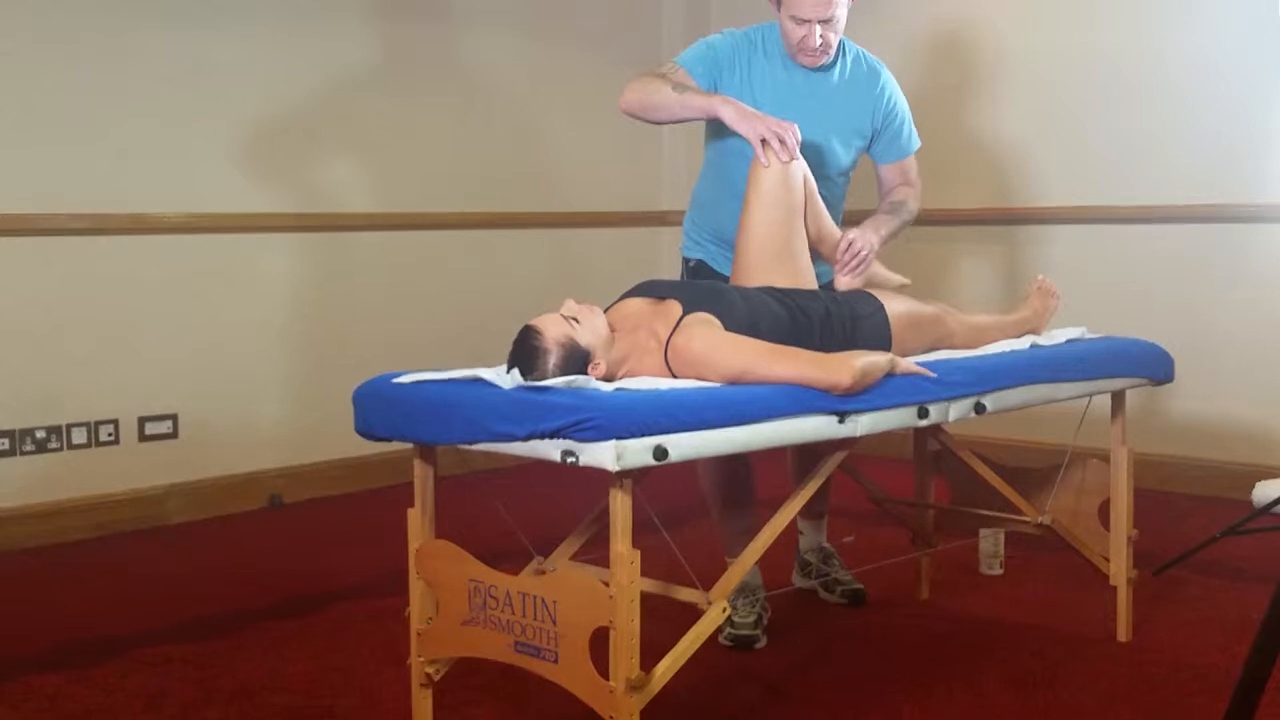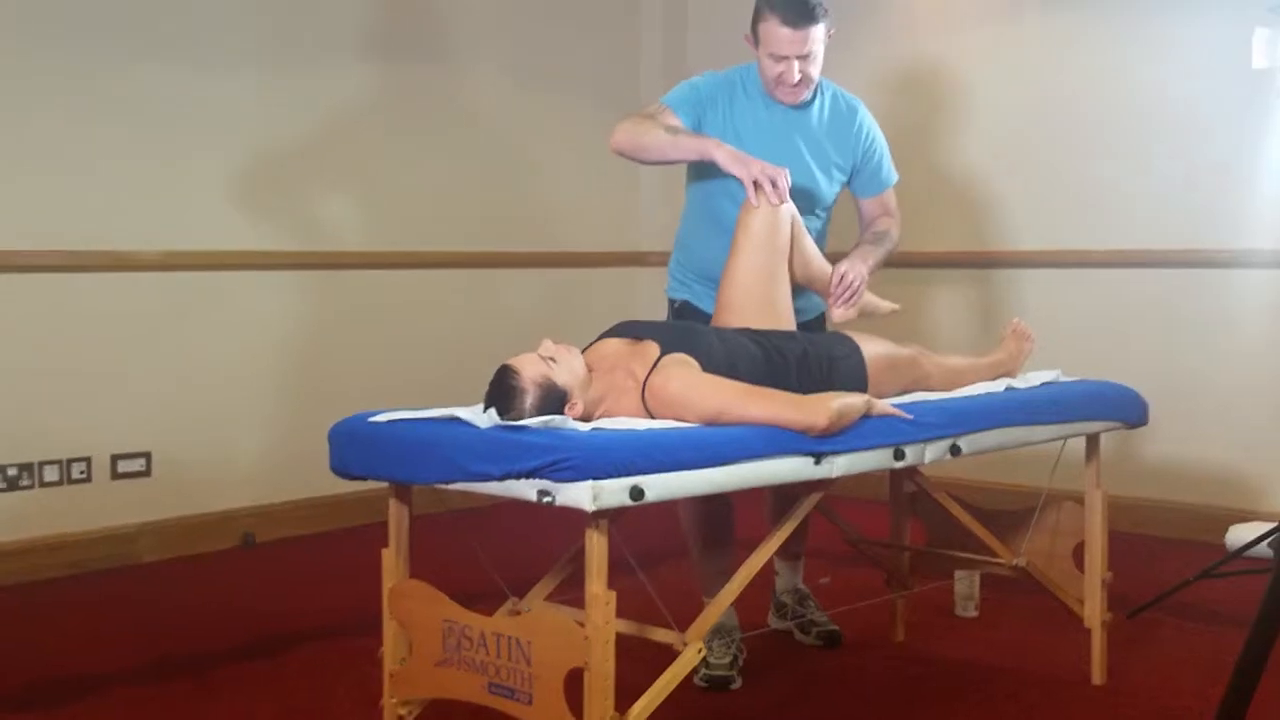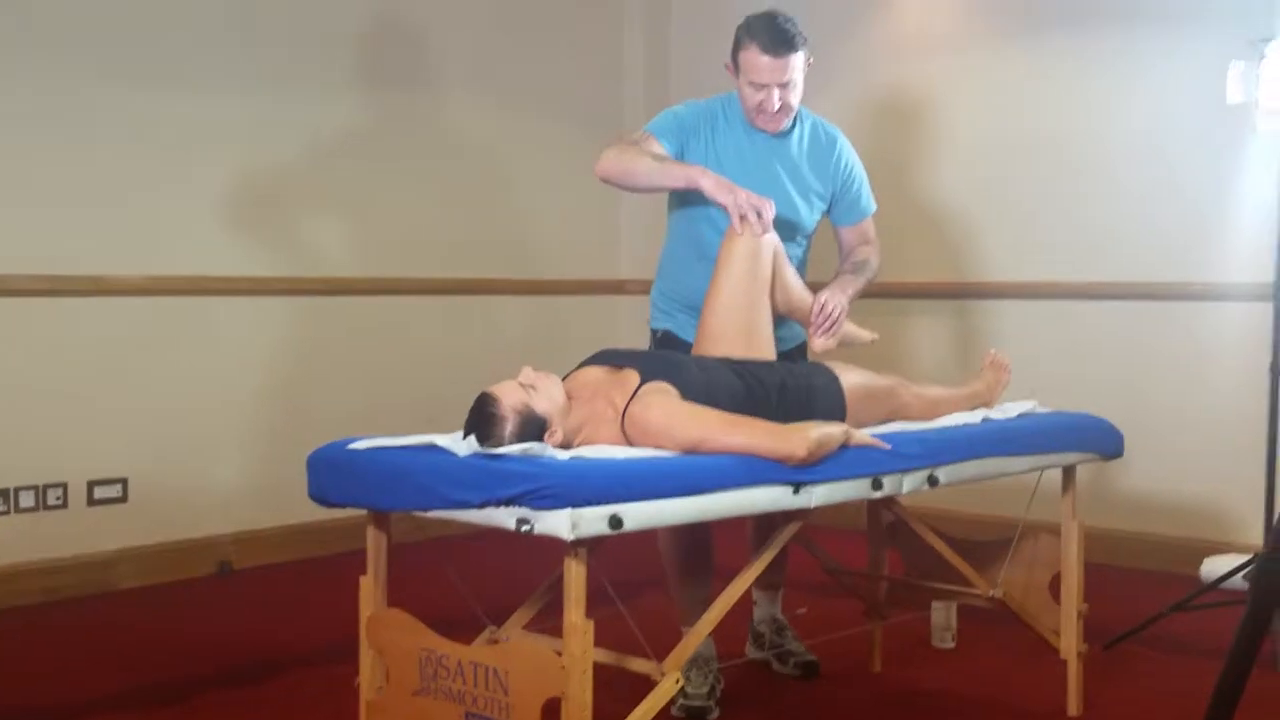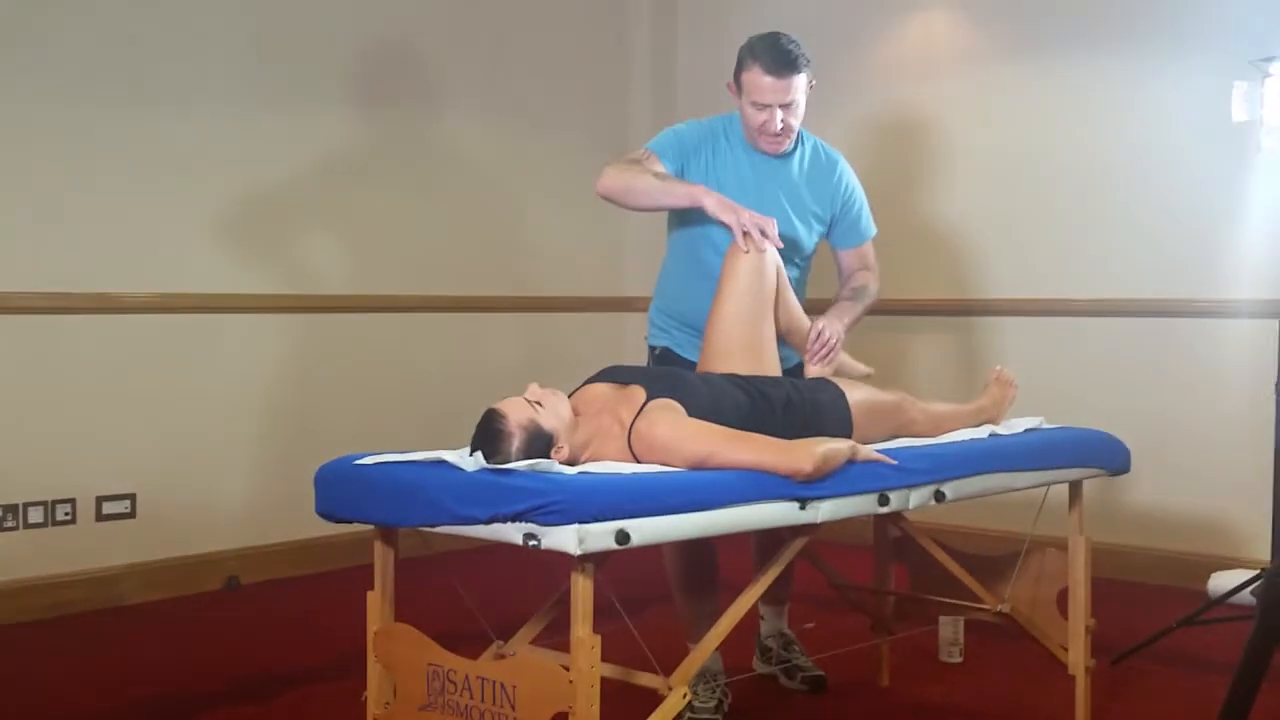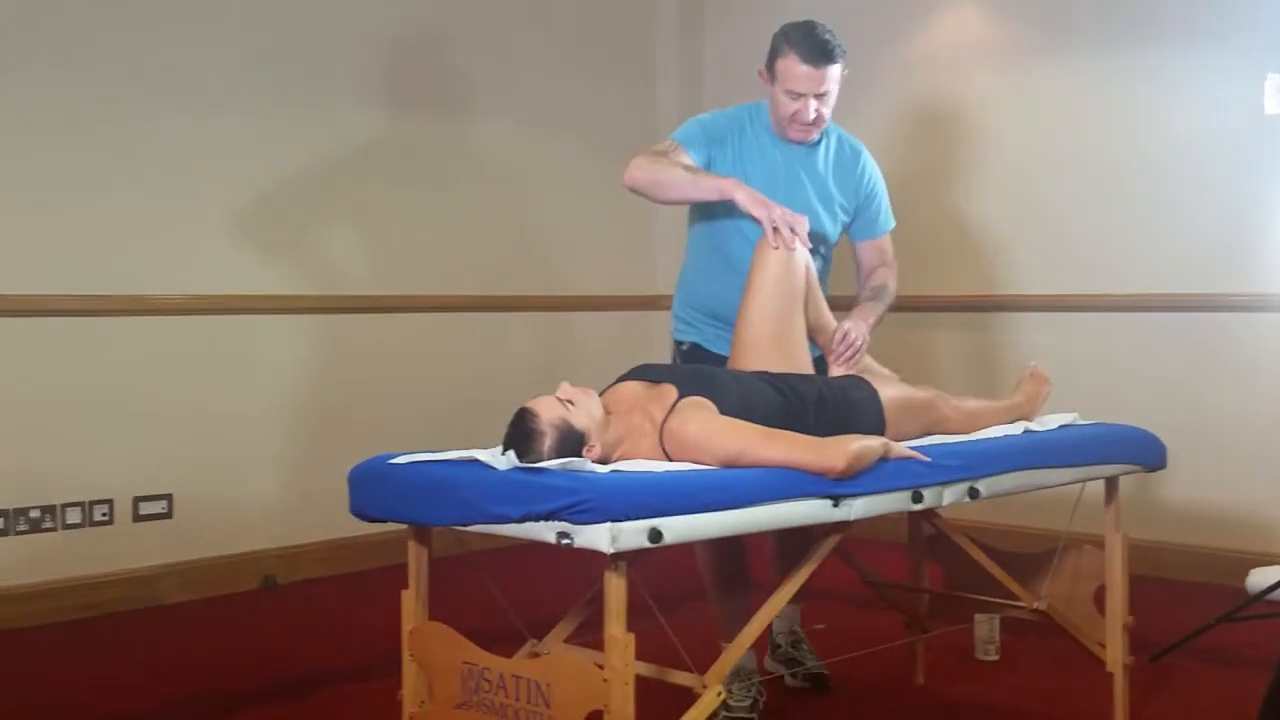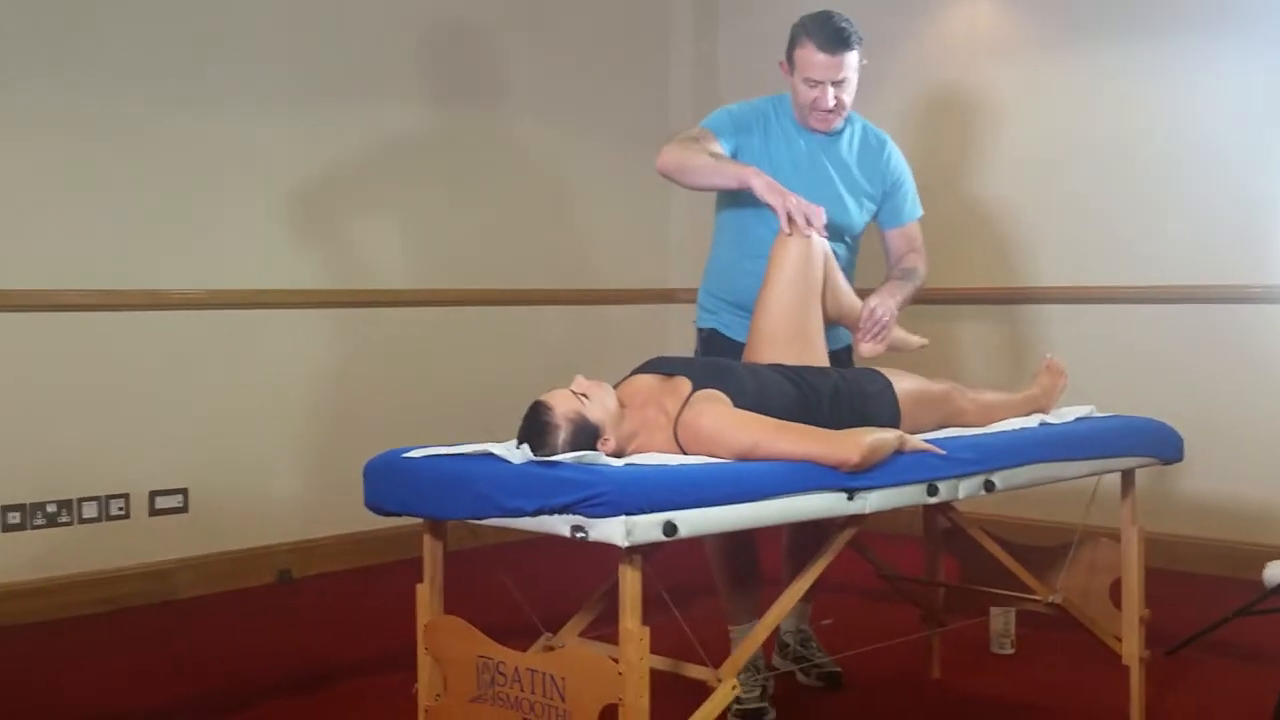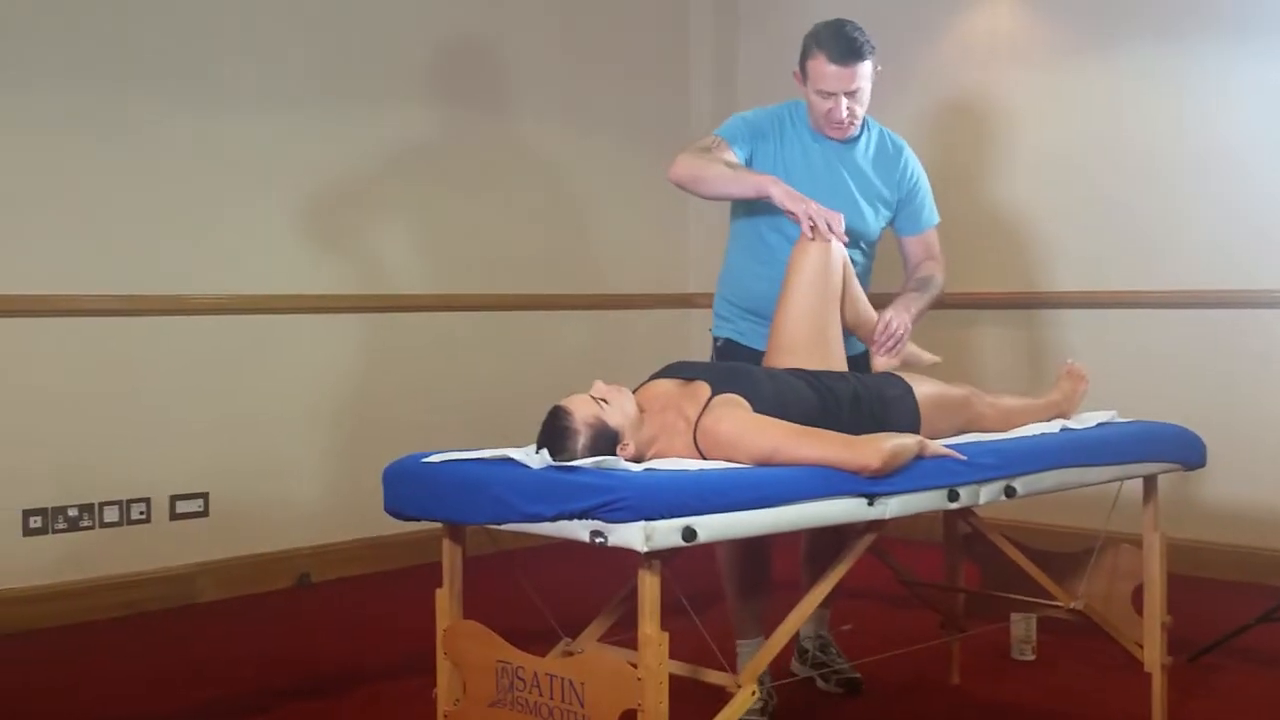
dt=0.3s
person 1, frame 1
left shoulder: (874, 84)
right shoulder: (731, 52)
left elbow: (904, 187)
right elbow: (635, 97)
left wrist: (874, 230)
right wrist: (728, 107)
left hip: (813, 277)
right hip: (719, 269)
left ankle: (814, 548)
right ankle: (742, 574)
person 1, frame 2
left shoulder: (851, 120)
right shoulder: (712, 94)
left elbow: (884, 218)
right elbow: (626, 137)
left wrist: (861, 259)
right wrist: (720, 150)
left hip: (798, 315)
right hip: (704, 309)
left ankle: (789, 588)
person 1, frame 3
left shoulder: (830, 149)
right shoulder: (693, 122)
left elbow: (864, 246)
right elbow: (611, 164)
left wrist: (840, 290)
right wrist: (705, 178)
left hip: (778, 345)
right hip: (686, 339)
left ankle: (767, 618)
person 1, frame 4
left shoulder: (831, 172)
right shoulder: (694, 142)
left elbow: (863, 272)
right elbow: (612, 182)
left wrist: (837, 318)
right wrist: (709, 198)
left hip: (776, 363)
right hip: (684, 357)
left ankle: (775, 635)
person 1, frame 5
left shoulder: (855, 164)
right shoulder: (720, 131)
left elbow: (880, 268)
right elbow: (639, 173)
left wrist: (861, 320)
right wrist: (739, 192)
left hip: (801, 355)
right hip: (710, 350)
left ankle: (786, 630)
person 1, frame 6
left shoulder: (880, 153)
right shoulder: (745, 122)
left elbow: (911, 254)
right elbow: (672, 159)
left wrist: (890, 295)
right wrist: (759, 180)
left hip: (825, 345)
right hip: (732, 337)
left ankle: (795, 628)
right ankle: (744, 640)
person 1, frame 7
left shoulder: (896, 159)
right shoulder: (760, 130)
left elbow: (929, 262)
right elbow: (685, 169)
left wrist: (905, 306)
right wrist: (778, 189)
left hip: (841, 354)
right hip: (748, 346)
left ankle: (815, 635)
person 2, frame 1
left shoulder: (617, 324)
right shoulder: (690, 348)
right elbow: (842, 373)
right wrist: (890, 361)
left hip: (763, 302)
right hip: (843, 322)
left knee: (780, 158)
right knee: (945, 321)
left ankle: (836, 251)
right ankle: (1024, 320)
person 2, frame 2
left shoulder: (593, 363)
right shoulder: (668, 388)
right elbow: (818, 414)
right wrist: (865, 403)
left hip: (741, 341)
right hip: (825, 365)
left knee: (769, 200)
right knee: (921, 362)
left ankle: (832, 285)
right ankle: (997, 363)
person 2, frame 3
left shoulder: (576, 390)
right shoulder: (646, 418)
right elbow: (797, 443)
right wrist: (844, 432)
left hip: (724, 373)
right hip: (798, 394)
left knee: (754, 232)
right knee: (900, 394)
left ankle: (815, 317)
right ankle: (976, 393)
person 2, frame 4
left shoulder: (577, 410)
right shoulder: (653, 433)
right elbow: (803, 459)
right wrist: (851, 449)
left hip: (726, 387)
right hip: (805, 412)
left knee: (755, 246)
right knee: (906, 408)
left ankle: (811, 347)
right ankle: (981, 410)
person 2, frame 5
left shoulder: (609, 410)
right shoulder: (685, 432)
right elbow: (835, 458)
right wrist: (883, 445)
left hip: (760, 389)
right hip: (836, 409)
left knee: (781, 242)
right knee: (937, 405)
left ankle: (837, 346)
right ankle: (1015, 407)
person 2, frame 6
left shoulder: (625, 401)
right shoulder: (700, 425)
right elbow: (851, 449)
right wrist: (898, 438)
left hip: (777, 375)
right hip: (852, 400)
left knee: (801, 238)
right knee: (954, 397)
right ankle: (1033, 399)
person 2, frame 7
left shoulder: (642, 406)
right shoulder: (719, 429)
right elbow: (870, 456)
right wrist: (919, 443)
left hip: (794, 386)
right hip: (874, 407)
left knee: (820, 243)
right knee: (974, 403)
right ankle: (1052, 405)
